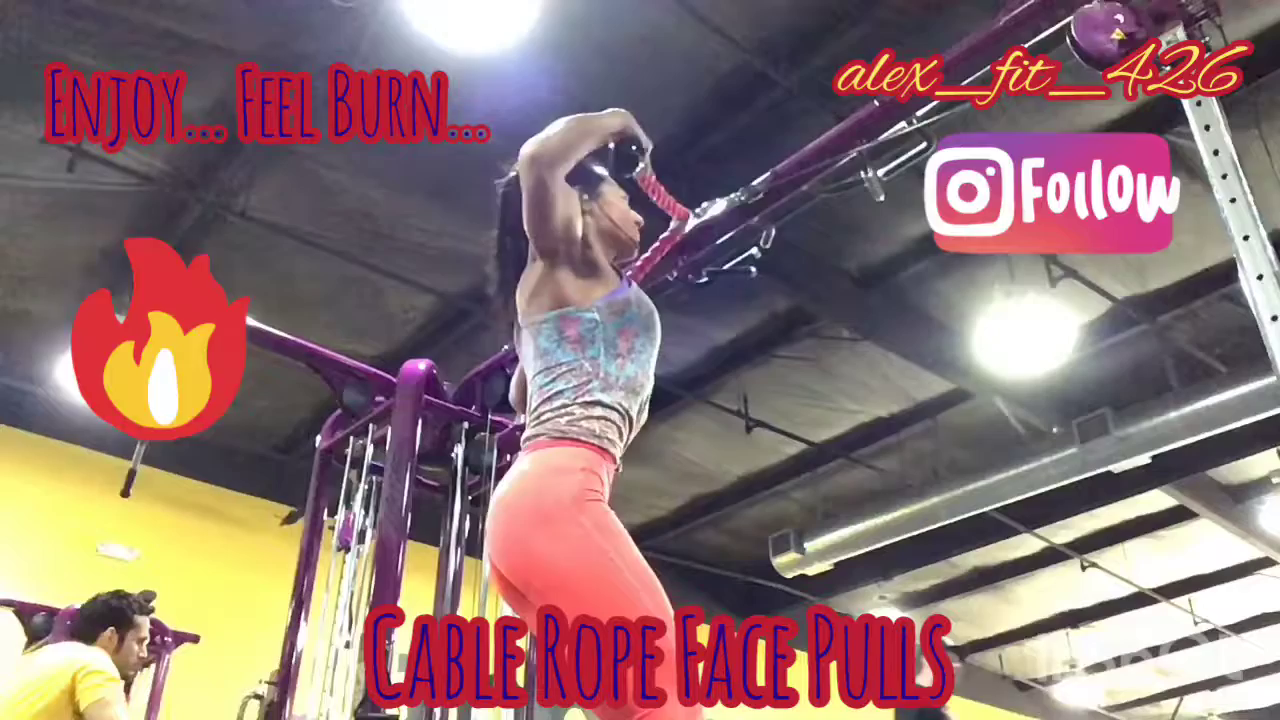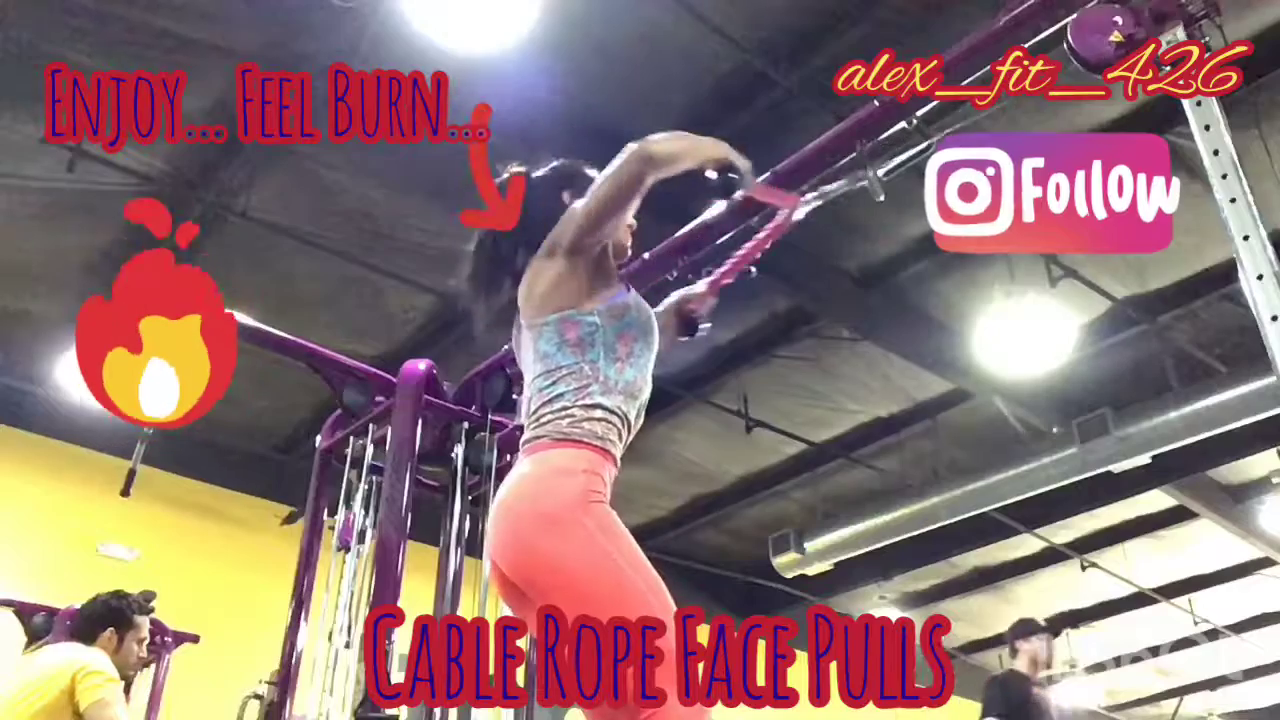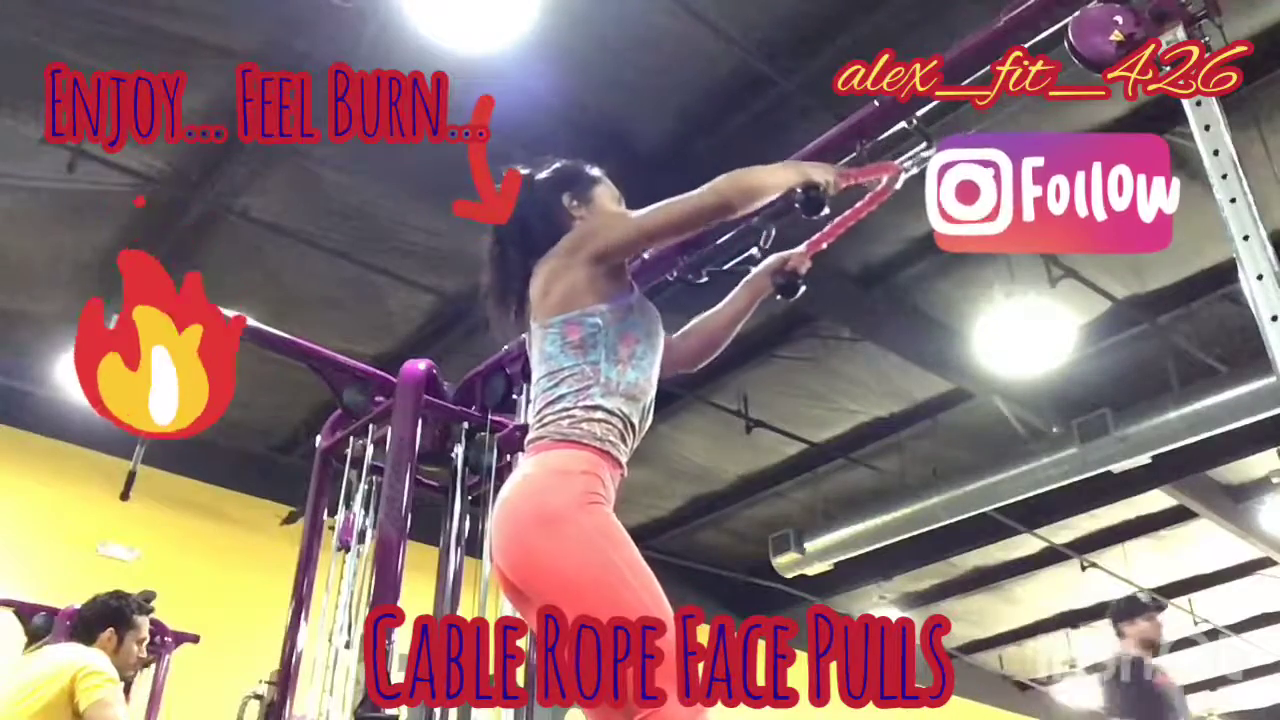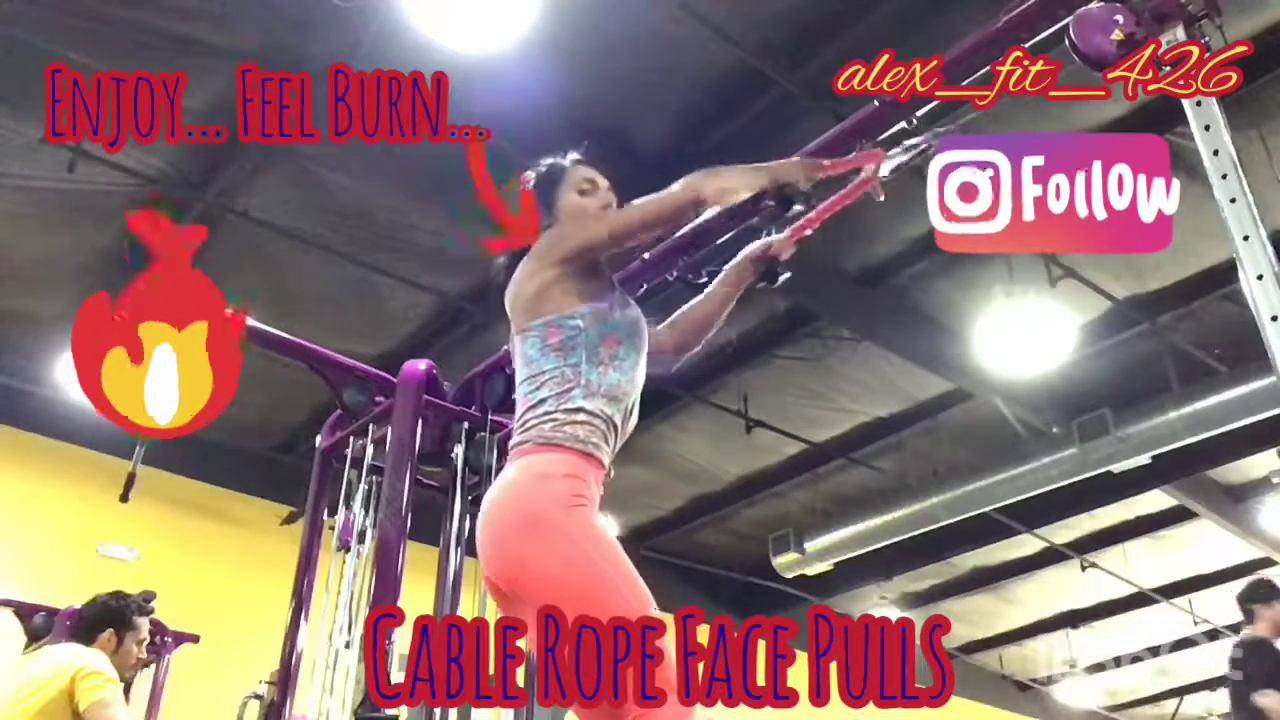
dt=0.5s
person 1, frame 1
left shoulder: (560, 291)
right shoulder: (565, 255)
right elbow: (538, 158)
right wrist: (615, 123)
left hip: (536, 507)
right hip: (555, 496)
person 1, frame 2
left shoulder: (552, 296)
right shoulder: (568, 251)
right elbow: (643, 159)
left wrist: (666, 316)
right wrist: (718, 152)
left hip: (533, 508)
right hip: (559, 497)
person 1, frame 3
left shoulder: (582, 299)
right shoulder: (581, 250)
left elbow: (685, 350)
right elbow: (721, 197)
left wrist: (766, 277)
right wrist: (801, 173)
left hip: (545, 508)
right hip: (558, 498)
person 1, frame 4
left shoulder: (594, 304)
right shoulder: (555, 254)
left elbow: (669, 344)
right elbow: (689, 194)
left wrist: (750, 262)
right wrist: (774, 174)
left hip: (534, 512)
right hip: (542, 502)
